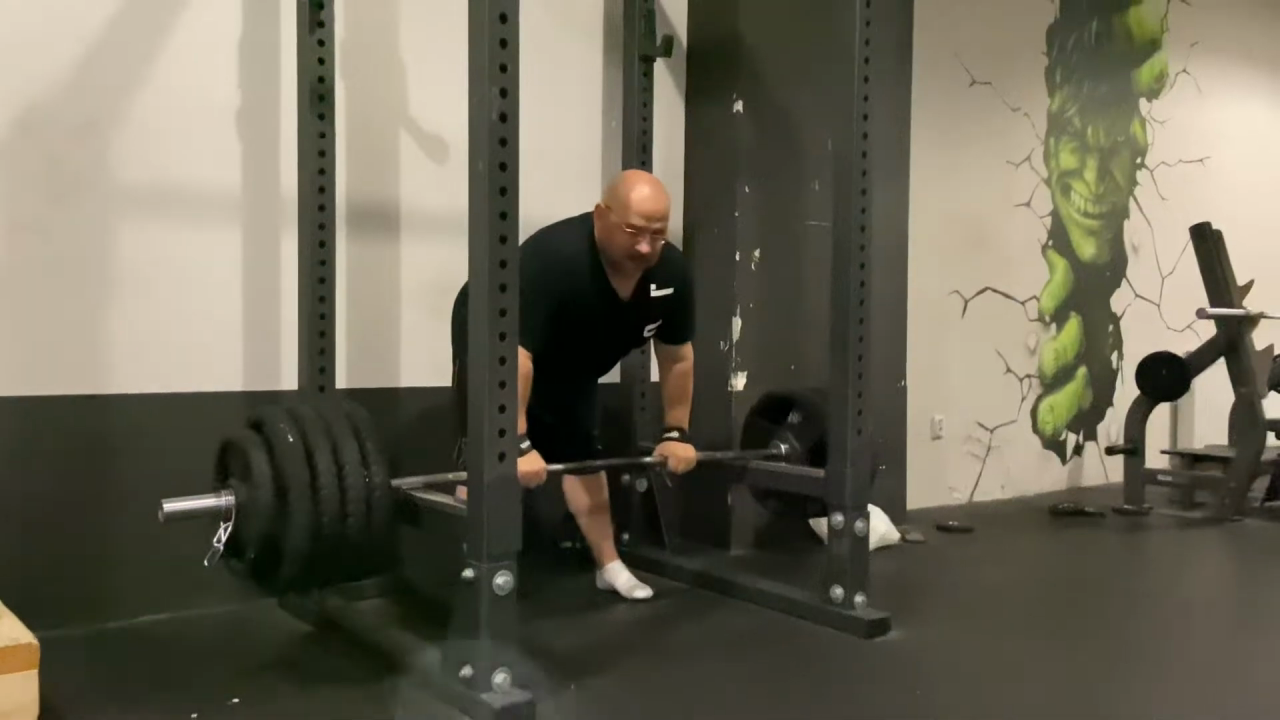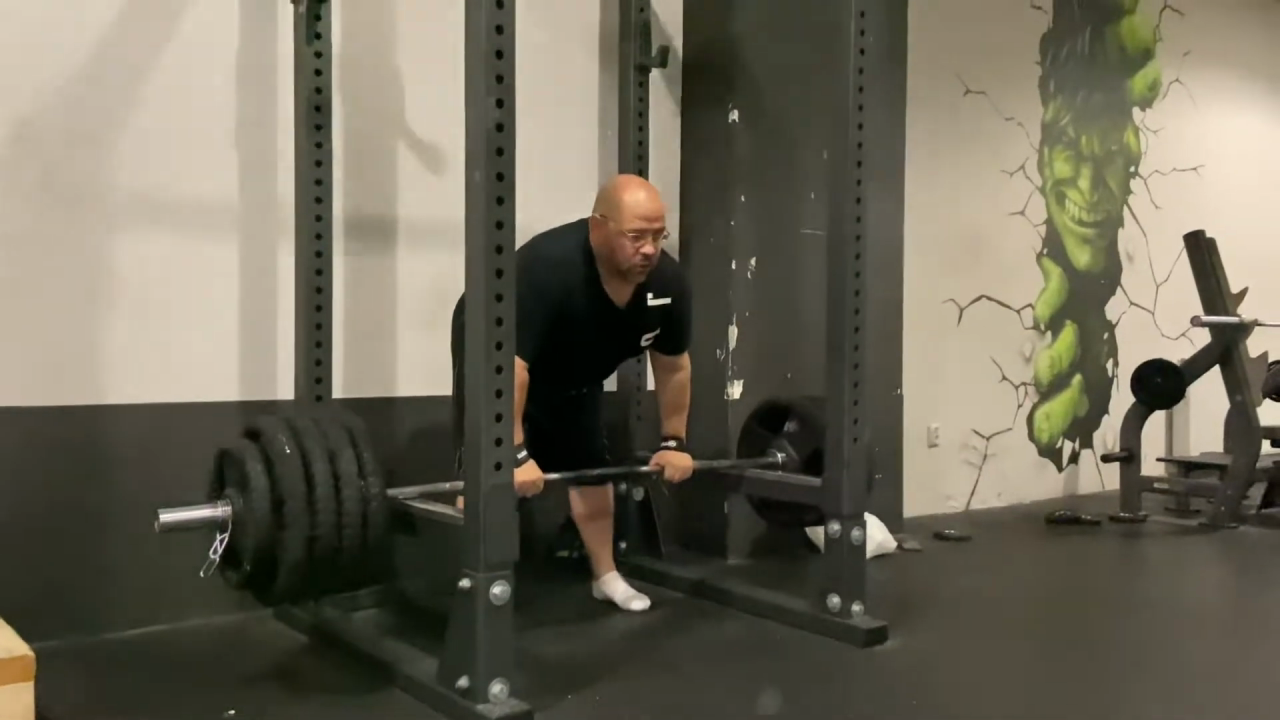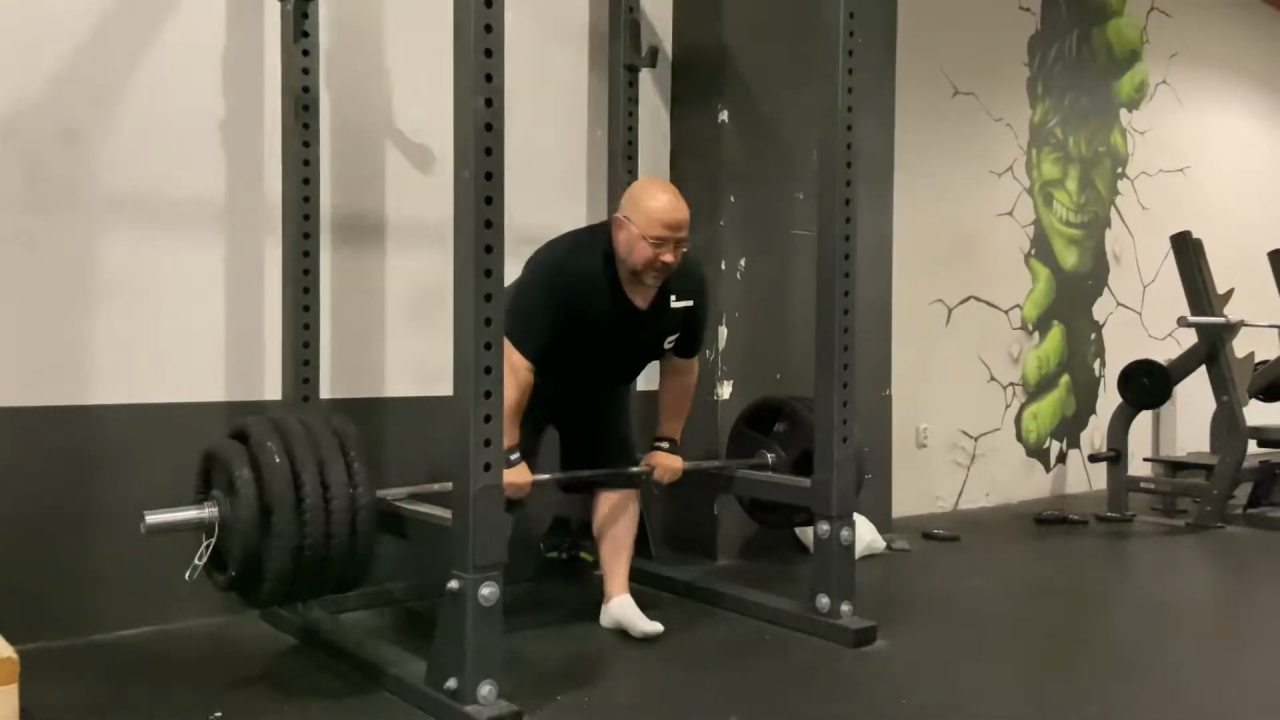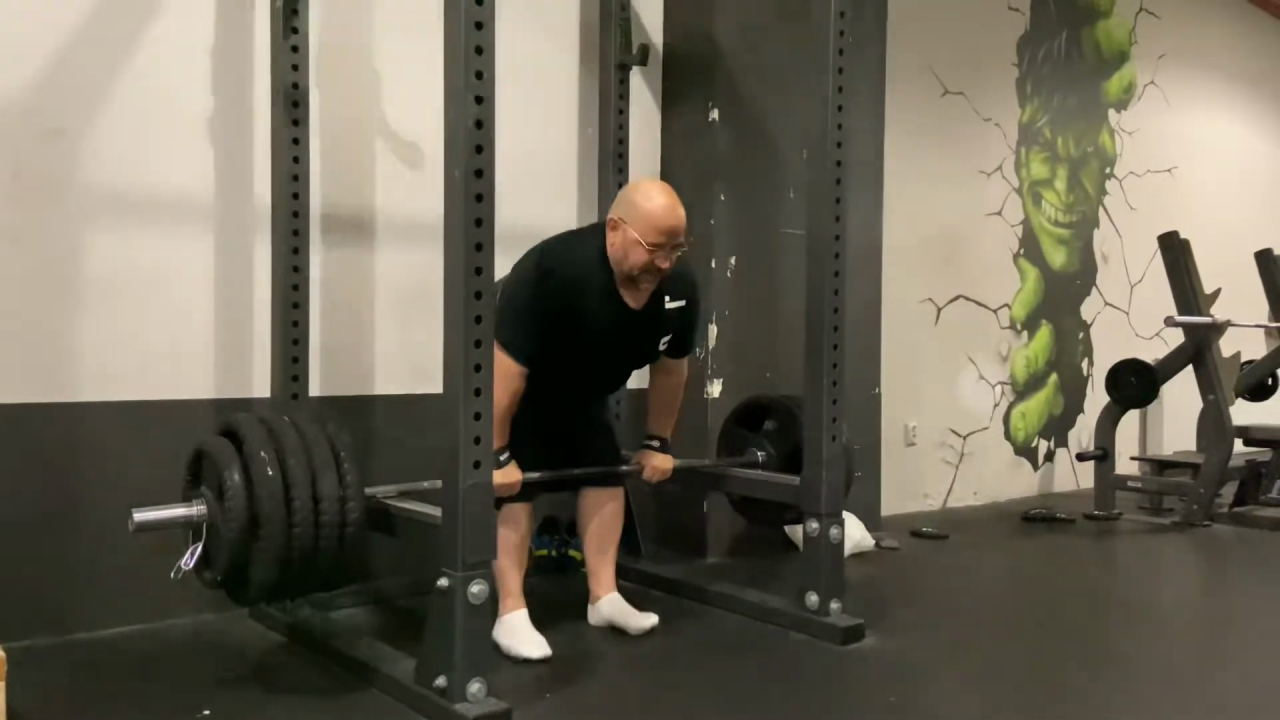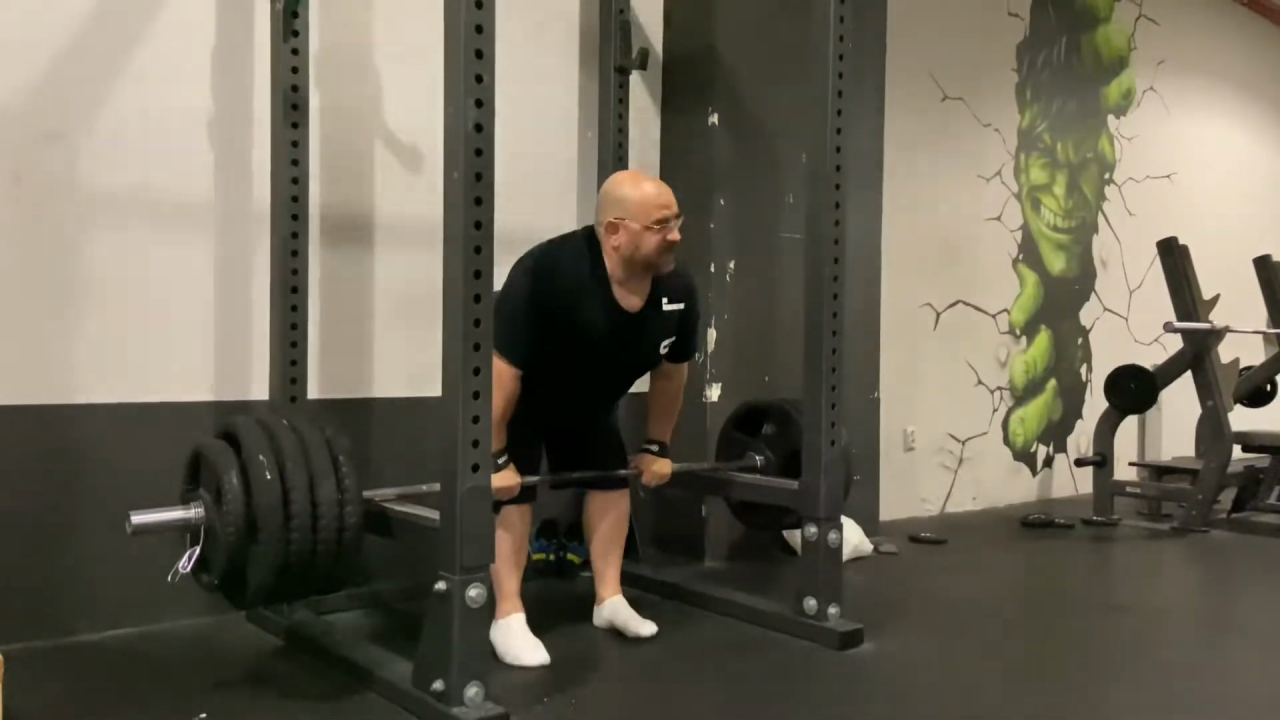
dt=0.7s
person 1, frame 1
left shoulder: (671, 272)
right shoulder: (553, 257)
left elbow: (677, 357)
right elbow: (513, 356)
left wrist: (676, 433)
right wrist: (518, 444)
left hip: (569, 362)
left knee: (583, 455)
left ankle: (609, 566)
person 1, frame 2
left shoulder: (667, 280)
right shoulder: (548, 265)
left elbow: (673, 367)
right elbow: (509, 366)
left wrist: (673, 442)
right wrist: (515, 454)
left hip: (574, 374)
left knee: (591, 465)
left ankle: (606, 576)
person 1, frame 3
left shoulder: (688, 284)
right shoulder: (562, 267)
left elbow: (681, 368)
right elbow: (516, 365)
left wrist: (666, 443)
right wrist: (507, 455)
left hip: (598, 386)
right hip: (527, 375)
left knee: (619, 476)
right knee: (505, 481)
left ankle: (617, 600)
person 1, frame 4
left shoulder: (679, 286)
right shoulder: (554, 268)
left elbow: (670, 367)
right elbow: (506, 368)
left wrist: (657, 444)
right wrist: (497, 455)
left hip: (582, 391)
right hip: (514, 380)
left knee: (605, 475)
right knee: (514, 486)
left ankle: (604, 598)
right ankle: (511, 613)
person 1, frame 5
left shoulder: (678, 289)
right shoulder: (547, 273)
left elbow: (671, 371)
right elbow: (501, 369)
left wrist: (656, 448)
right wrist: (494, 458)
left hip: (590, 399)
right hip: (518, 395)
left knee: (612, 478)
right knee: (512, 490)
left ankle: (609, 600)
right ankle: (508, 617)
